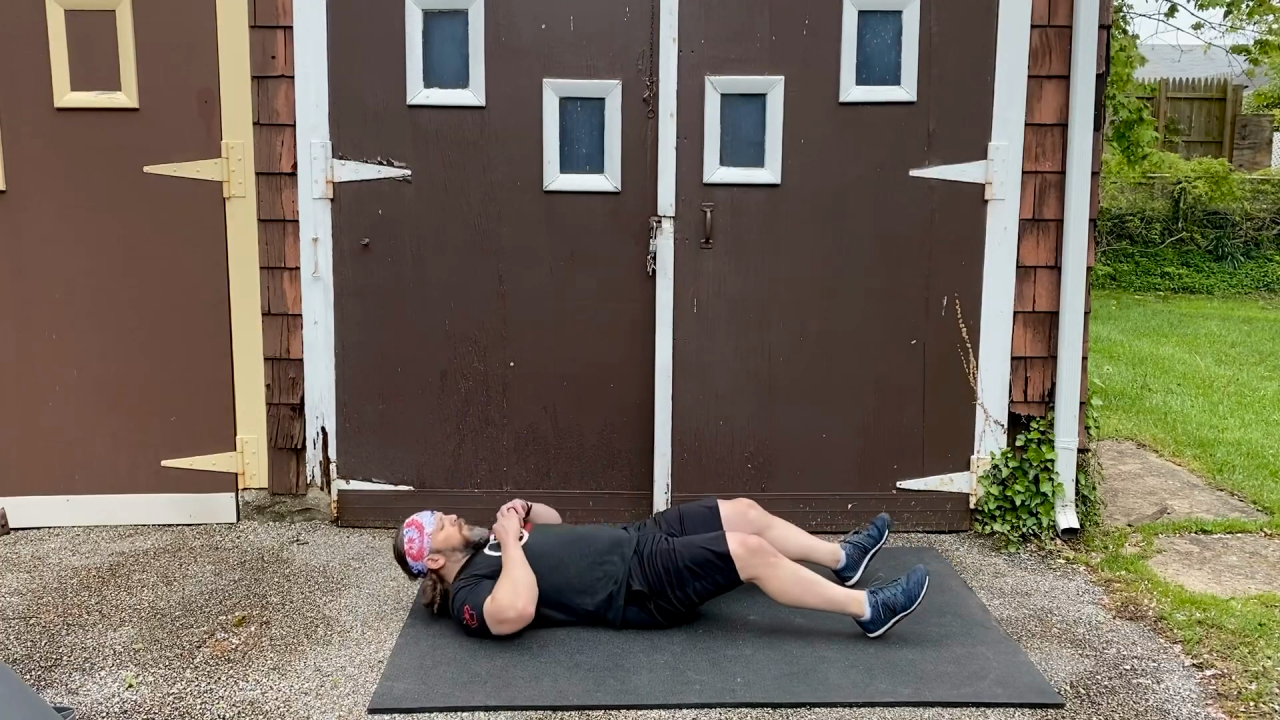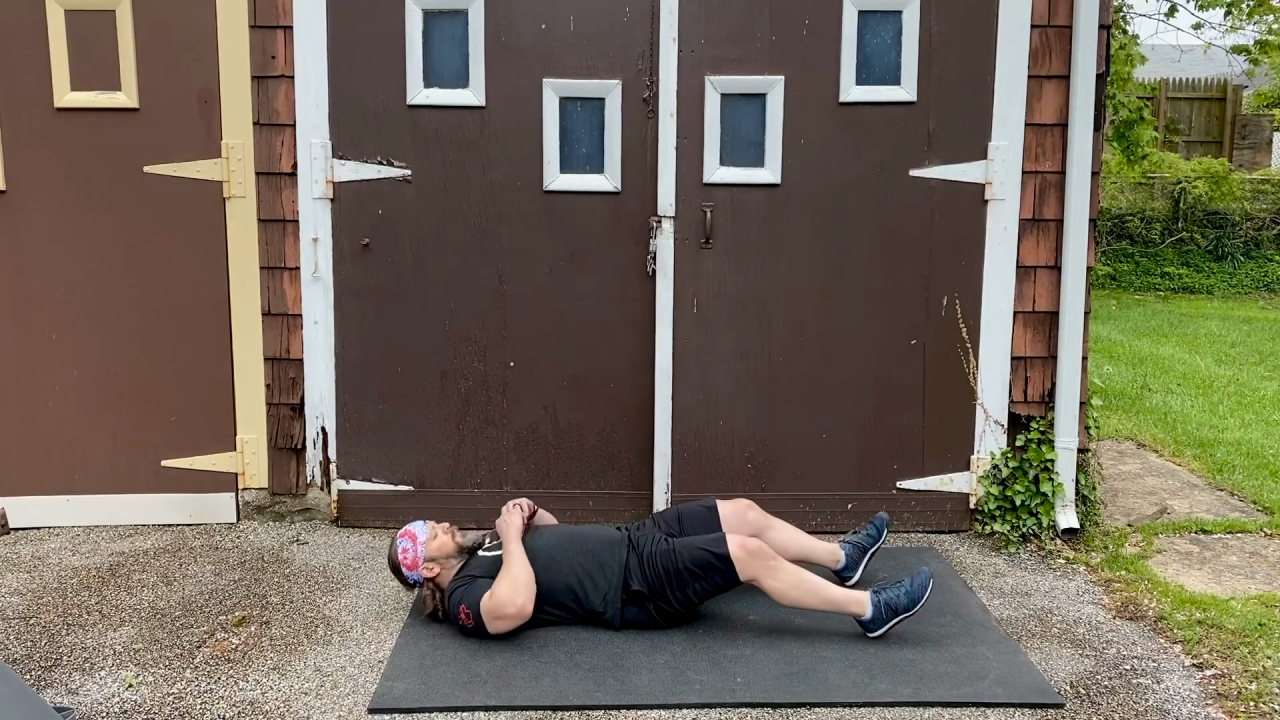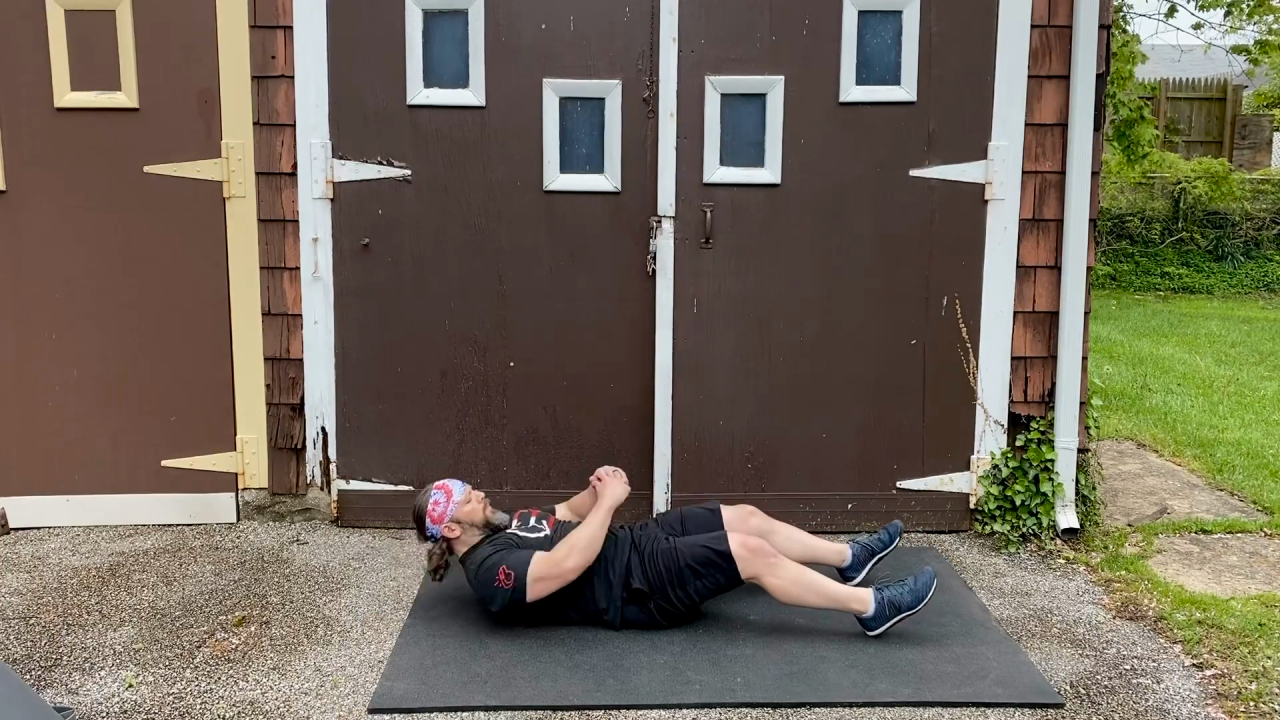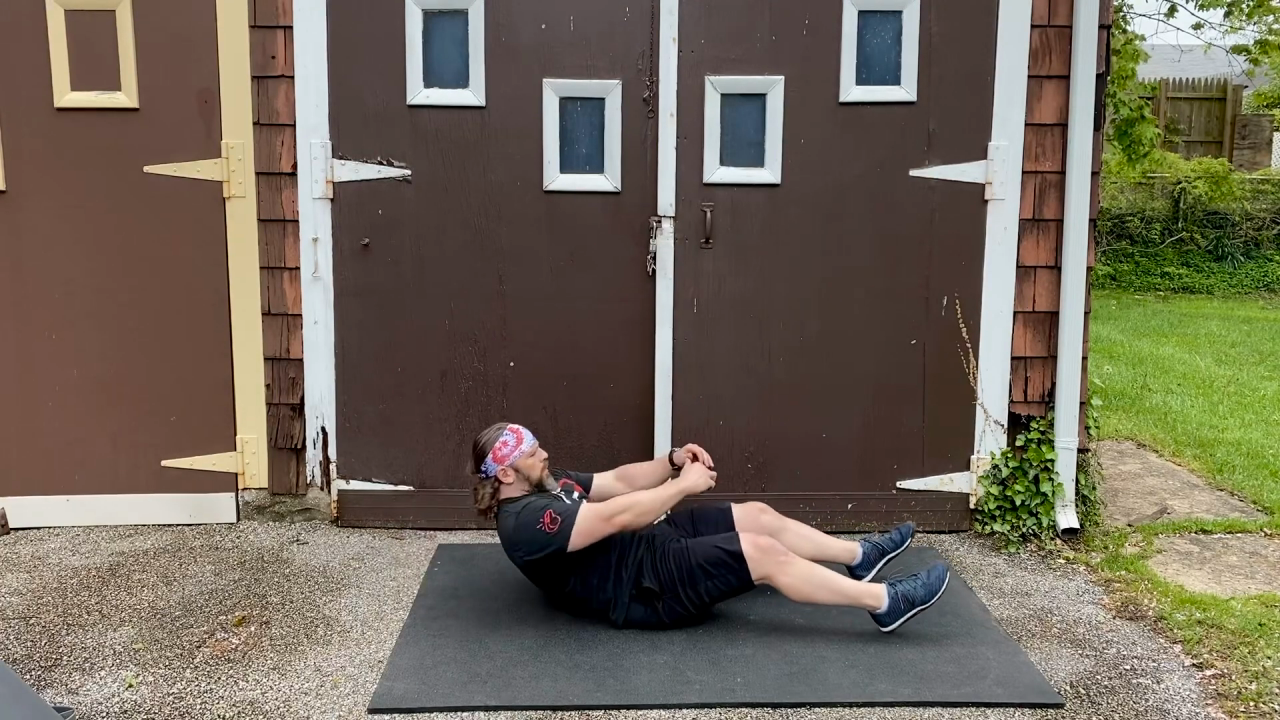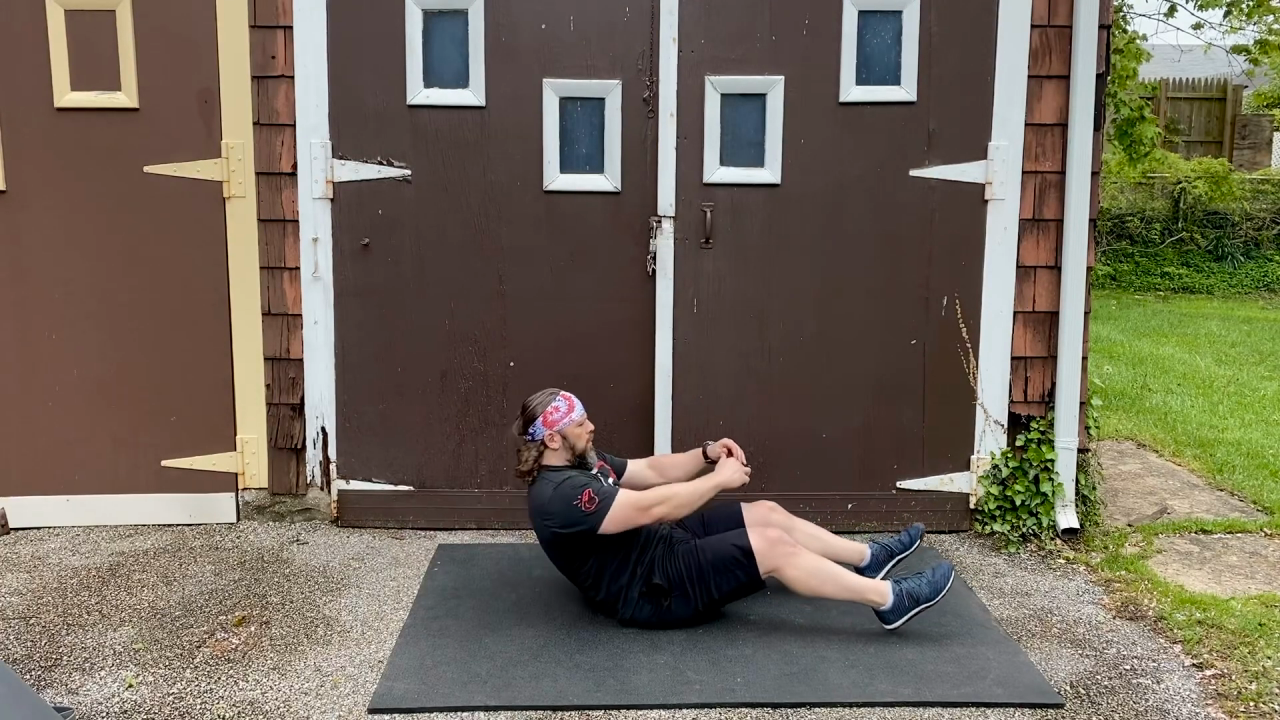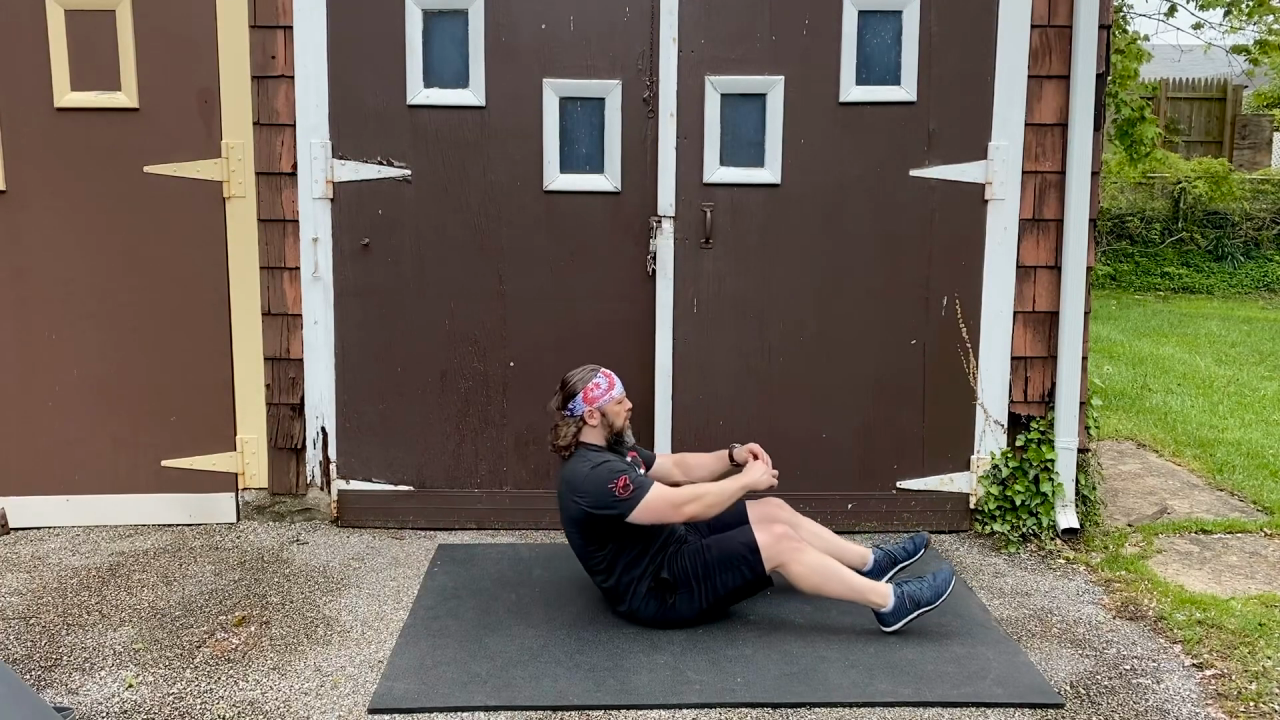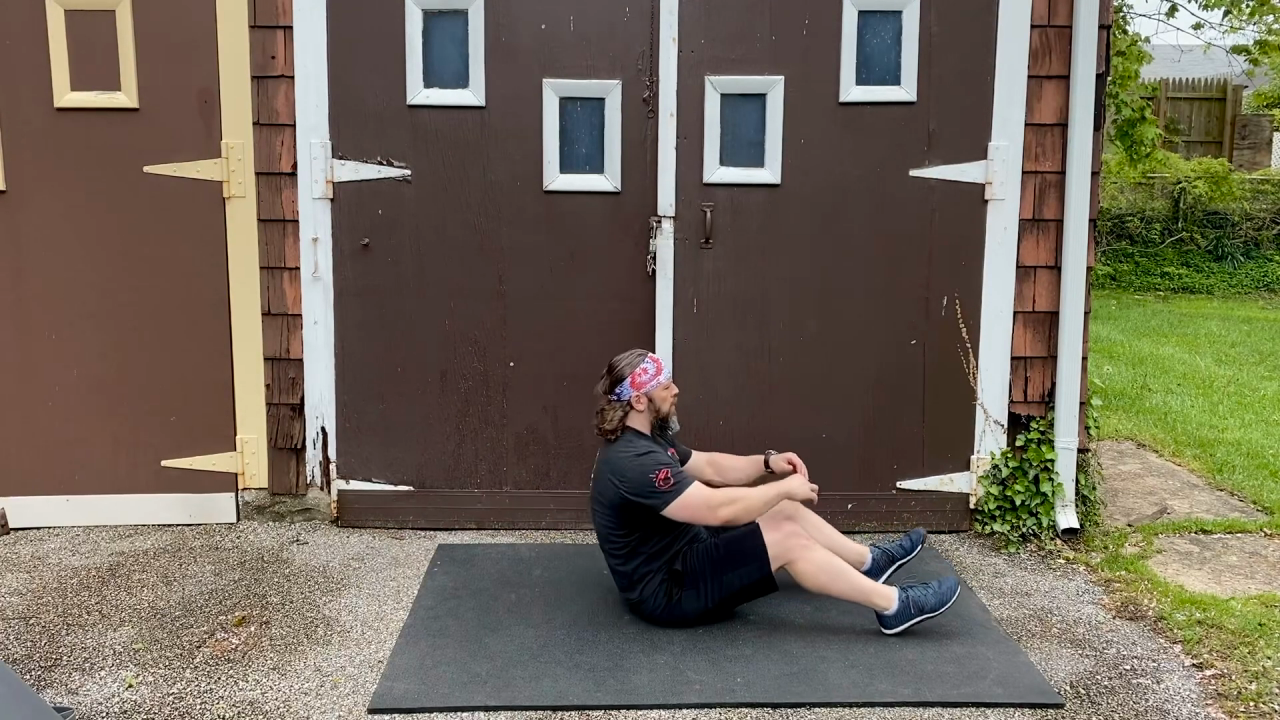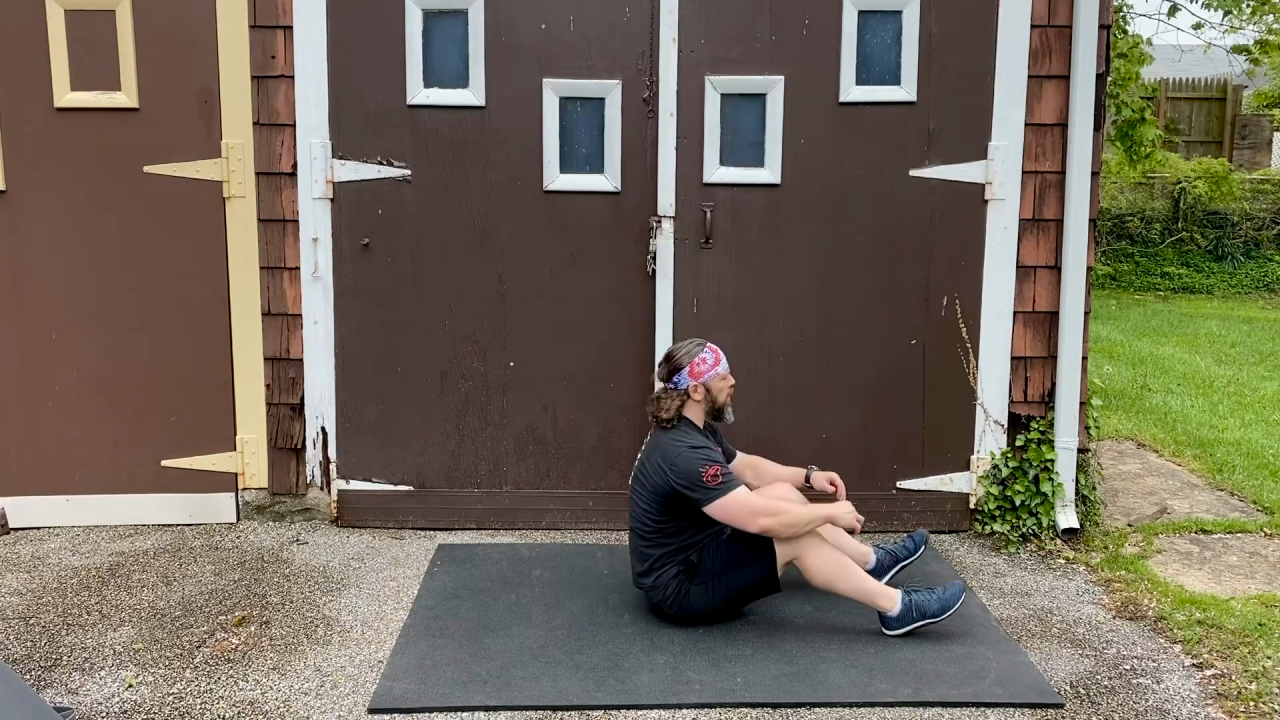
dt=0.2s
person 1, frame 1
left shoulder: (486, 549)
right shoulder: (469, 593)
left elbow: (555, 529)
right elbow: (517, 610)
left wrist: (528, 511)
right wrist: (509, 543)
left hip: (635, 541)
right hip: (637, 587)
left knee: (745, 511)
right knee: (752, 551)
left ankle: (842, 558)
right ankle: (866, 609)
person 1, frame 2
left shoulder: (480, 549)
right shoulder: (466, 595)
left elbow: (550, 534)
right elbow: (517, 605)
left wrist: (527, 518)
right wrist: (514, 533)
left hip: (631, 542)
right hip: (633, 588)
left knee: (742, 512)
right knee: (751, 554)
left ankle: (841, 558)
right ankle: (868, 610)
person 1, frame 3
left shoulder: (502, 523)
right shoulder: (489, 568)
left elbow: (573, 514)
right elbow: (567, 567)
left wrist: (598, 490)
right wrist: (608, 503)
left hip: (634, 543)
right hip: (633, 589)
left knee: (745, 517)
right knee: (751, 553)
left ankle: (848, 558)
right ankle: (870, 607)
person 1, frame 4
left shoulder: (544, 484)
right shoulder: (525, 522)
left elbow: (620, 481)
right elbow: (618, 516)
left wrist: (673, 461)
right wrist: (684, 485)
left hip: (647, 547)
right hip: (642, 589)
left knee: (757, 515)
right knee: (763, 552)
left ankle: (860, 558)
right ankle: (884, 603)
person 1, frame 5
left shoulder: (580, 463)
right shoulder: (558, 495)
left elbow: (652, 471)
right elbow: (652, 508)
left wrist: (706, 454)
right wrist: (718, 479)
left hip: (660, 547)
right hip: (649, 591)
left knee: (766, 512)
right knee: (771, 544)
left ankle: (870, 559)
right ankle: (888, 600)
person 1, frame 6
left shoulder: (608, 450)
right shoulder: (592, 475)
left elbow: (677, 469)
right elbow: (683, 506)
left wrist: (733, 456)
right wrist: (745, 481)
left hip: (668, 549)
right hip: (656, 592)
left knee: (771, 511)
right knee: (778, 540)
left ankle: (872, 562)
right ankle: (890, 603)
person 1, frame 7
left shoulder: (644, 438)
right shoulder: (632, 463)
left elbow: (707, 467)
right elbow: (718, 510)
left wrist: (768, 463)
right wrist: (784, 489)
left hip: (680, 555)
right hip: (666, 591)
left knee: (776, 509)
right knee: (786, 537)
left ankle: (870, 562)
right ankle: (893, 606)
person 1, frame 8
left shoulder: (687, 429)
right shoulder: (683, 455)
left elbow: (746, 468)
right elbow: (760, 520)
left wrist: (808, 475)
right wrist: (829, 512)
left hip: (691, 557)
right hip: (680, 587)
left knee: (781, 492)
right knee: (792, 534)
left ankle: (872, 561)
right ankle: (896, 607)
